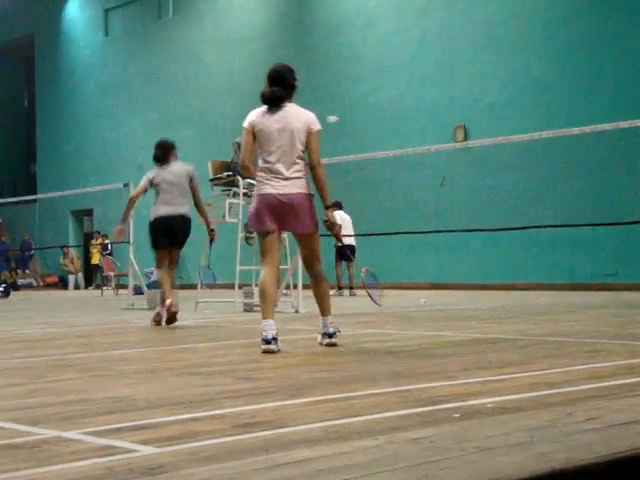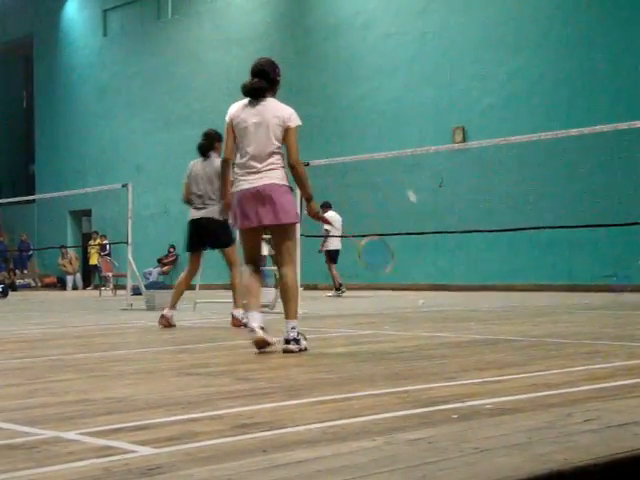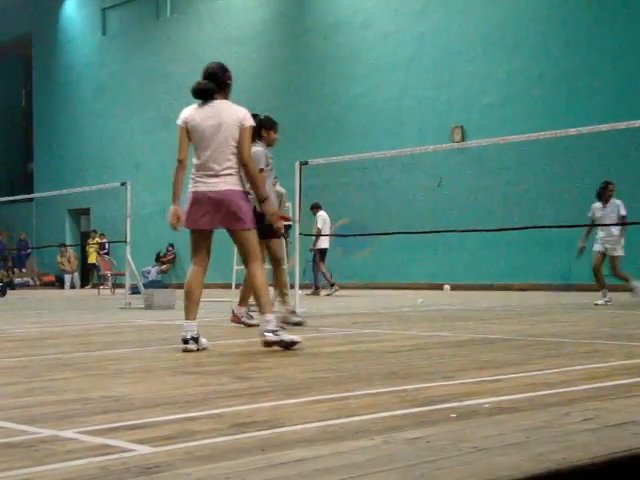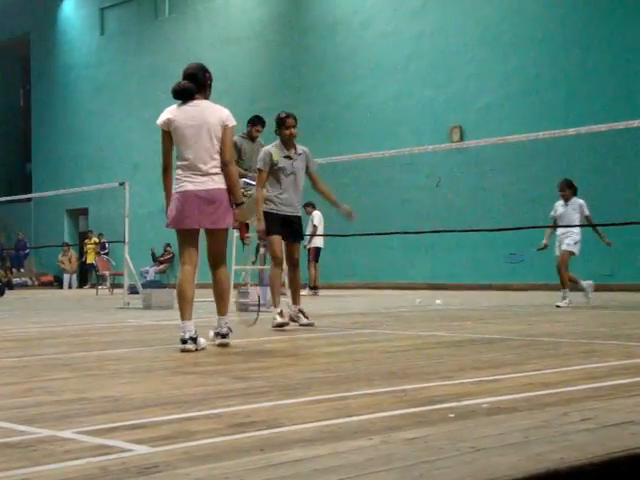
dt=0.4s
person 1, frame 1
left shoulder: (254, 117)
right shoulder: (307, 118)
left elbow: (245, 162)
right elbow: (315, 165)
right wrist: (328, 206)
left hip: (265, 198)
right hip: (298, 196)
left knee: (270, 266)
right knee: (313, 263)
left ankle: (268, 333)
right ankle: (328, 328)
person 1, frame 2
left shoulder: (235, 111)
right shoulder: (286, 113)
left elbow: (227, 159)
right elbow: (294, 162)
left wrist: (226, 196)
right wrist: (309, 199)
left hip: (245, 192)
right hip: (276, 189)
left knee: (252, 264)
right knee: (286, 263)
left ankle: (255, 322)
right ankle: (292, 334)
person 1, frame 3
left shoulder: (187, 115)
right shoulder: (240, 114)
left elbow: (181, 162)
right elbow: (246, 162)
left wrist: (175, 203)
right wrist: (265, 199)
left hip: (200, 195)
right hip: (231, 193)
left knee: (198, 264)
right knee: (254, 261)
left ankle: (190, 334)
right ankle: (270, 326)
person 1, frame 4
left shoulder: (170, 115)
right shoulder: (222, 114)
left elbow: (166, 165)
right elbow: (228, 163)
left wrist: (169, 198)
right wrist: (238, 202)
left hip: (185, 194)
right hip: (216, 193)
left knee: (188, 263)
right knee: (218, 263)
left ankle: (188, 333)
right ankle: (222, 328)
person 2, frame 1
left shoulder: (153, 173)
right shoulder: (187, 169)
left elbow: (134, 196)
right elbow: (197, 201)
left wrist: (123, 222)
right wrist: (209, 225)
left hip: (159, 219)
right hip: (182, 219)
left knee: (162, 266)
right knee: (170, 265)
left ankle: (167, 304)
right ankle: (165, 307)
person 2, frame 2
left shoulder: (193, 165)
right shoulder: (221, 164)
left elbow: (186, 198)
left hip: (196, 220)
right hip: (216, 219)
left knee: (191, 269)
right knee: (234, 265)
left ankle: (168, 313)
right ankle: (237, 313)
person 2, frame 3
left shoulder: (260, 152)
right shoulder: (260, 152)
left hip: (264, 212)
right hip: (261, 212)
left knee: (278, 259)
left ankle: (288, 309)
right ankle: (240, 311)
person 2, frame 4
left shoulder: (305, 153)
right shoulder: (268, 152)
left elbow: (317, 184)
right elbow: (260, 188)
left wrist: (339, 205)
right wrist: (260, 219)
left hip: (294, 214)
right hip: (272, 212)
left knee: (294, 261)
right knee: (277, 259)
left ankle: (295, 309)
right ankle: (278, 311)
